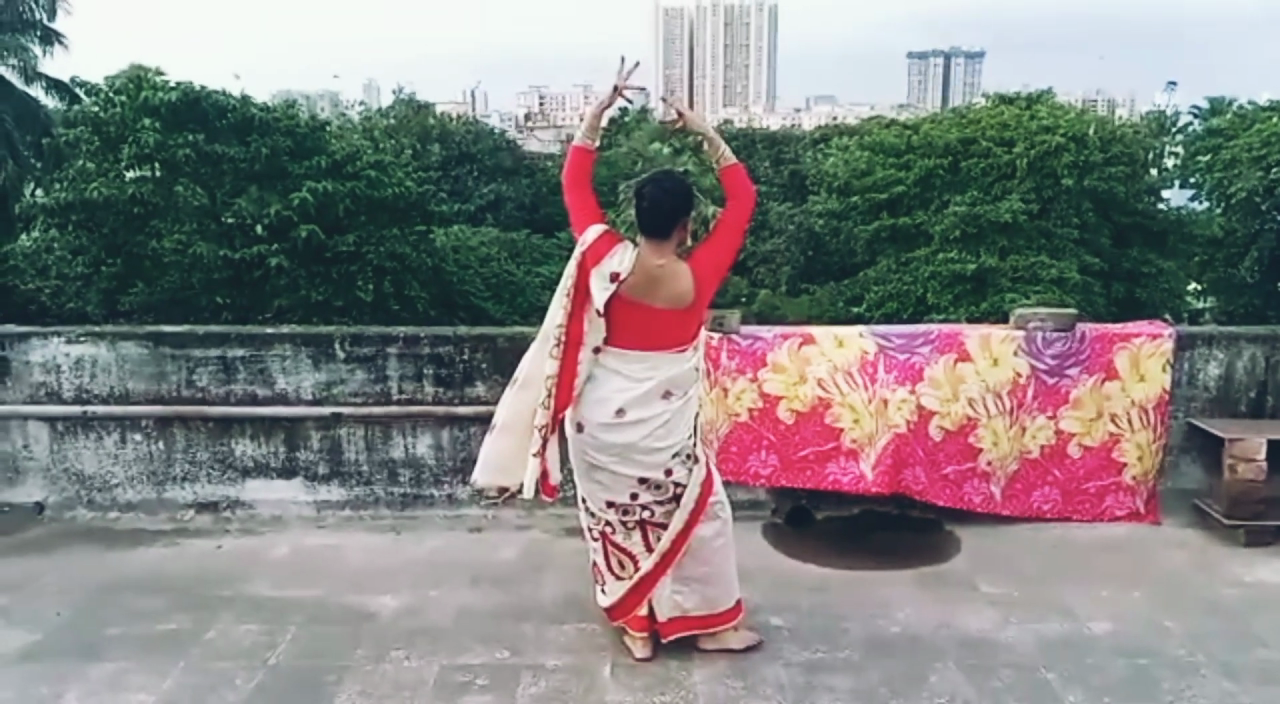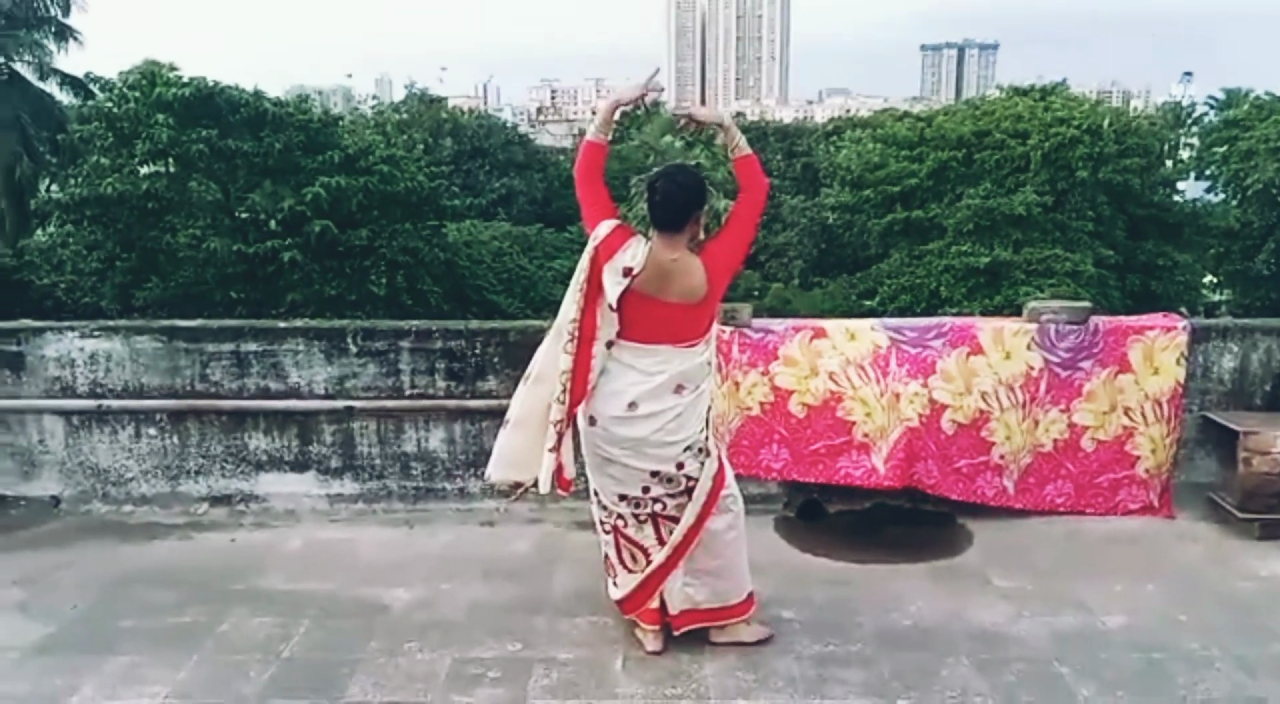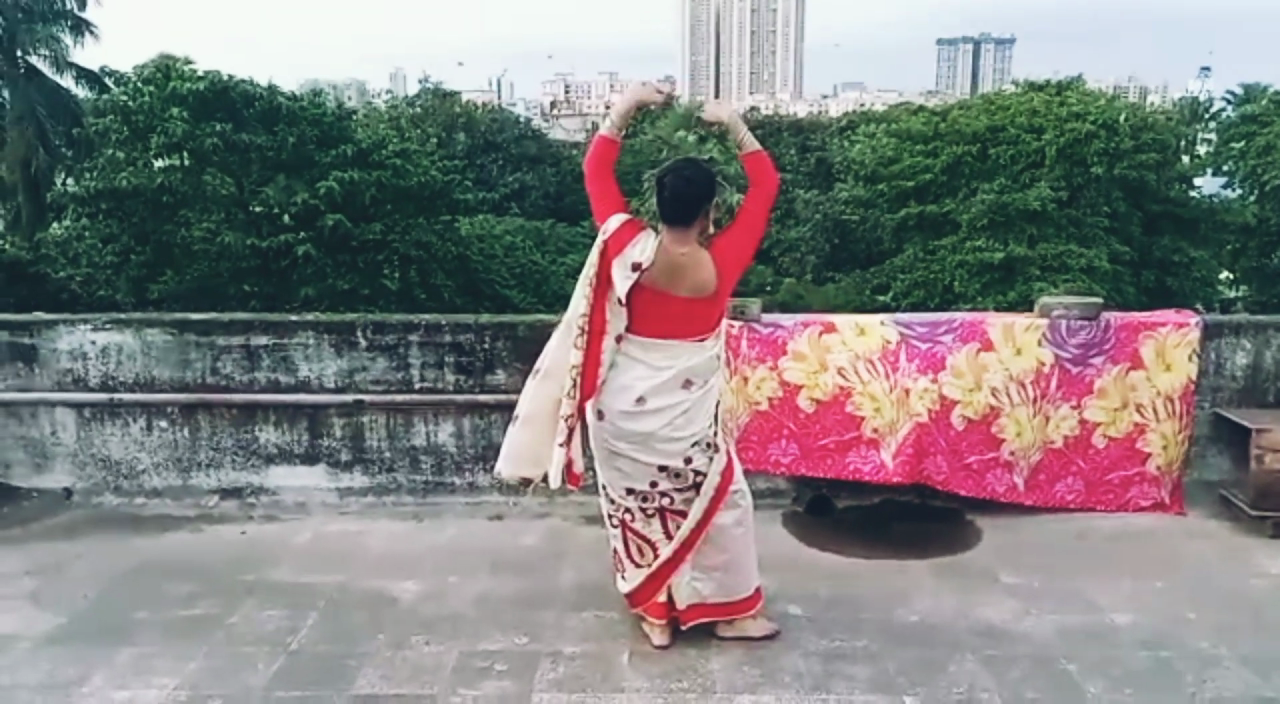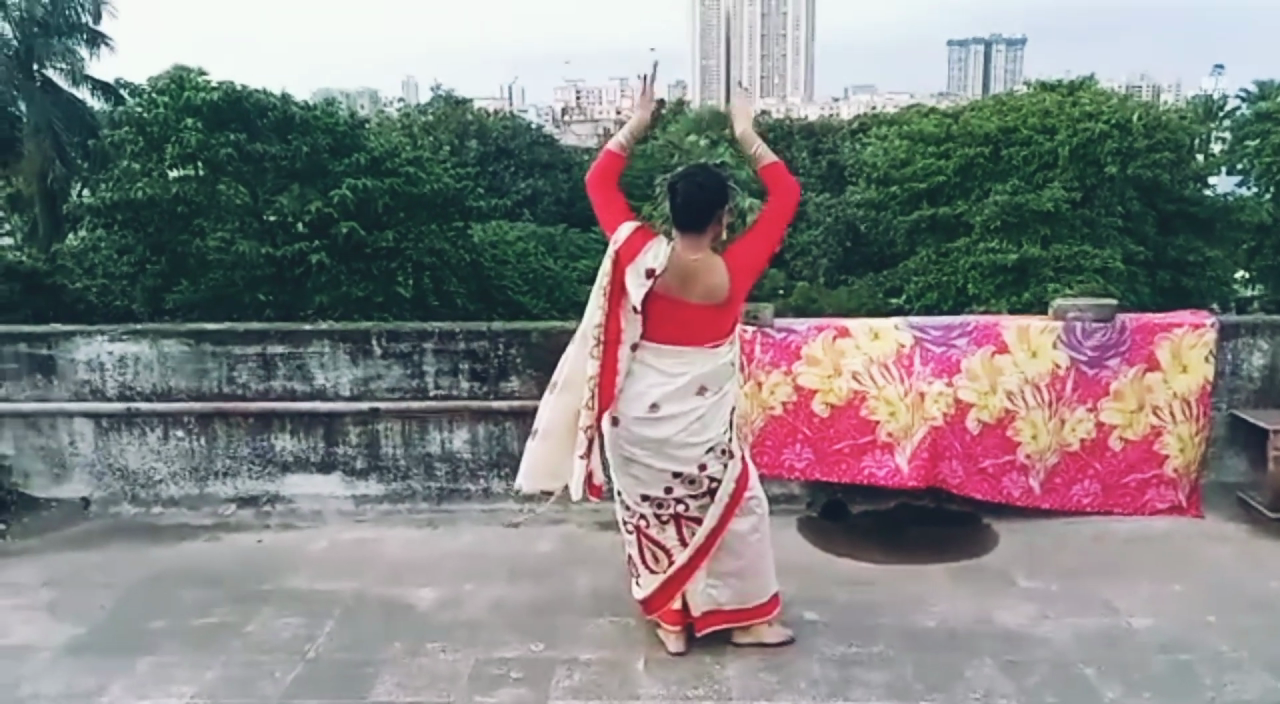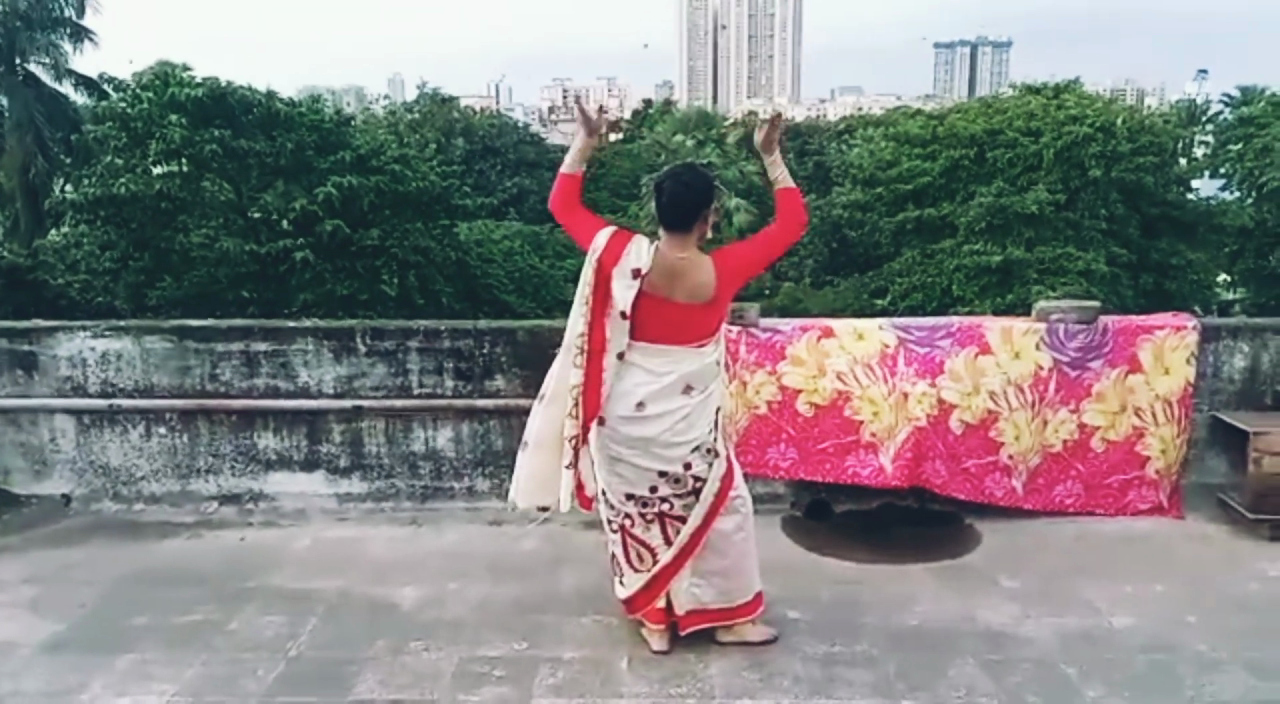
dt=0.4s
person 1, frame 1
left shoulder: (606, 261)
right shoulder: (698, 277)
left elbow: (574, 181)
right elbow: (743, 197)
left wrist: (600, 108)
right wrist: (706, 132)
left hip: (601, 424)
right hip: (663, 430)
left knee: (615, 521)
right knee: (701, 514)
left ankle: (635, 626)
right ankle: (711, 622)
person 1, frame 2
left shoulder: (618, 255)
right shoulder: (710, 271)
left elbow: (585, 176)
right elbow: (755, 191)
left wrist: (611, 107)
right wrist: (725, 127)
left hip: (613, 417)
right hip: (676, 423)
left knee: (628, 514)
right knee: (712, 507)
left ankle: (647, 620)
right ankle: (724, 616)
person 1, frame 3
left shoulder: (627, 249)
right shoulder: (720, 266)
left elbow: (596, 170)
right elbow: (766, 184)
left wrist: (628, 106)
right wrist: (734, 124)
left hip: (622, 413)
right hip: (685, 420)
left knee: (635, 509)
right knee: (721, 503)
left ankle: (654, 614)
right ankle: (731, 610)
person 1, frame 4
left shoulder: (639, 255)
right shoulder: (733, 272)
left elbow: (599, 181)
right elbow: (786, 196)
left wrist: (636, 124)
right wrist: (747, 135)
left hip: (636, 421)
right hip: (700, 427)
left knee: (651, 515)
right knee: (738, 508)
left ankle: (670, 619)
right ankle: (747, 616)
person 1, frame 5
left shoulder: (624, 258)
right shoulder: (721, 272)
left elbow: (562, 202)
right elbow: (793, 223)
left wrist: (586, 141)
right wrist: (772, 157)
left hip: (624, 420)
right hip: (687, 425)
left knee: (636, 515)
right knee: (720, 510)
left ankle: (654, 620)
right ankle: (731, 616)
